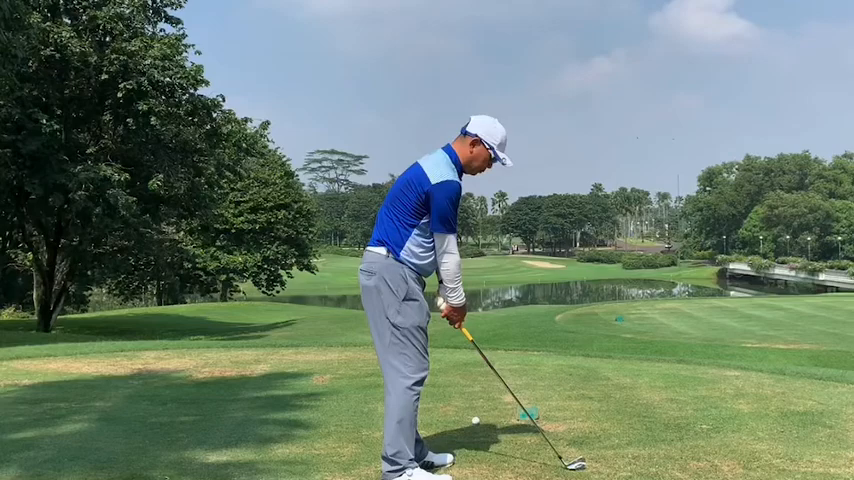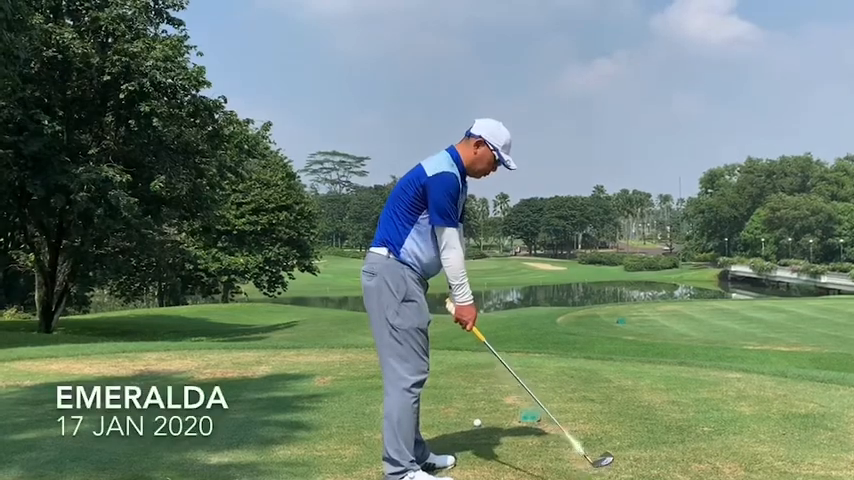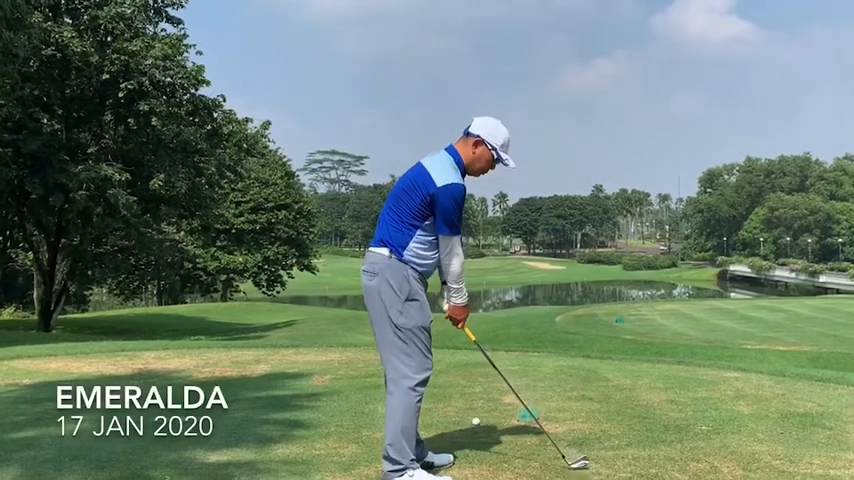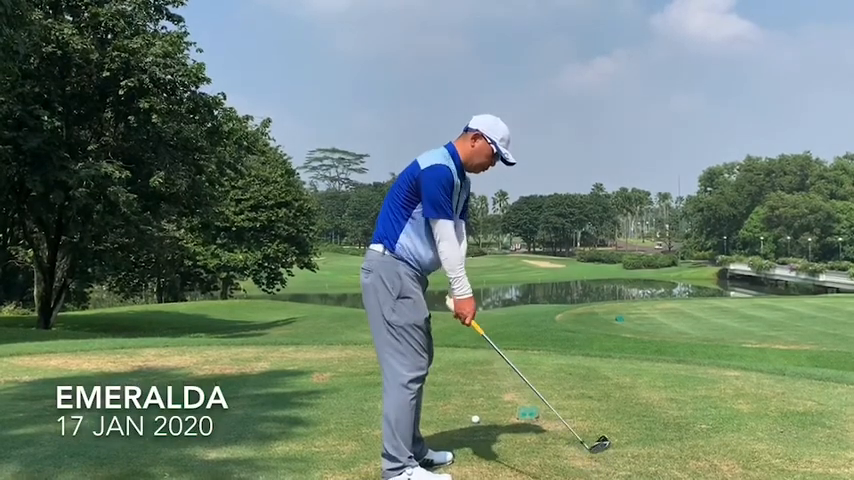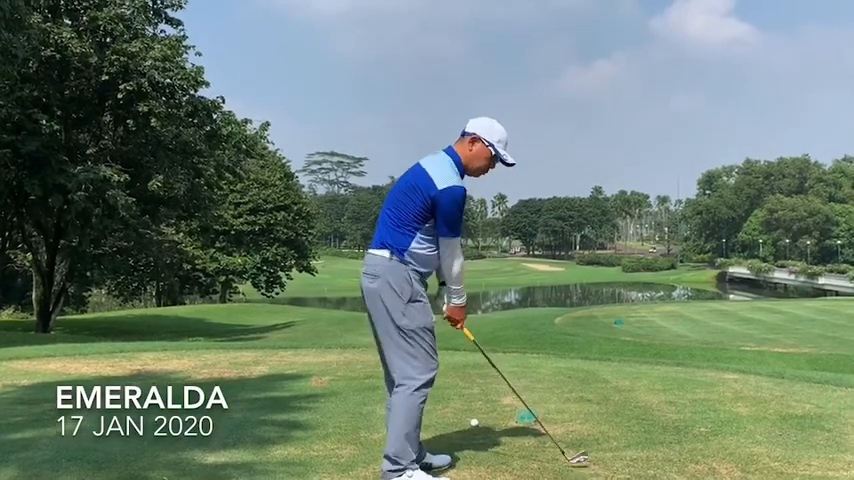
dt=0.5s
person 1, frame 1
left shoulder: (436, 165)
right shoulder: (445, 181)
left elbow: (440, 245)
right elbow: (447, 249)
left wrist: (446, 290)
right wrist: (457, 299)
left hip: (394, 271)
right hip: (392, 273)
left knee: (408, 367)
right knee: (407, 371)
left ankle: (411, 450)
person 1, frame 2
left shoulder: (454, 178)
right shoulder: (443, 176)
left elbow: (453, 242)
right elbow: (449, 246)
left wrist: (457, 295)
right wrist: (465, 299)
left hip: (402, 275)
right hip: (393, 274)
left knee: (410, 369)
right knee: (406, 372)
person 1, frame 3
left shoulder: (437, 165)
right shoulder: (450, 184)
right elbow: (451, 250)
left wrist: (448, 289)
right wrist: (459, 299)
left hip: (393, 271)
right hip: (395, 274)
left knee: (406, 368)
right knee: (411, 371)
person 1, frame 4
left shoulder: (459, 179)
right shoulder: (437, 169)
left elbow: (457, 237)
right elbow: (444, 238)
left wrist: (457, 290)
right wrist: (463, 292)
left hip: (406, 272)
right hip: (392, 271)
left knee: (416, 363)
right knee: (405, 368)
left ankle: (412, 450)
person 1, frame 5
left shoulder: (435, 165)
right shoulder: (450, 187)
right elbow: (451, 251)
left wrist: (446, 288)
right wrist: (457, 300)
left hip: (385, 272)
right hip: (396, 276)
left knee: (402, 371)
right knee: (416, 372)
